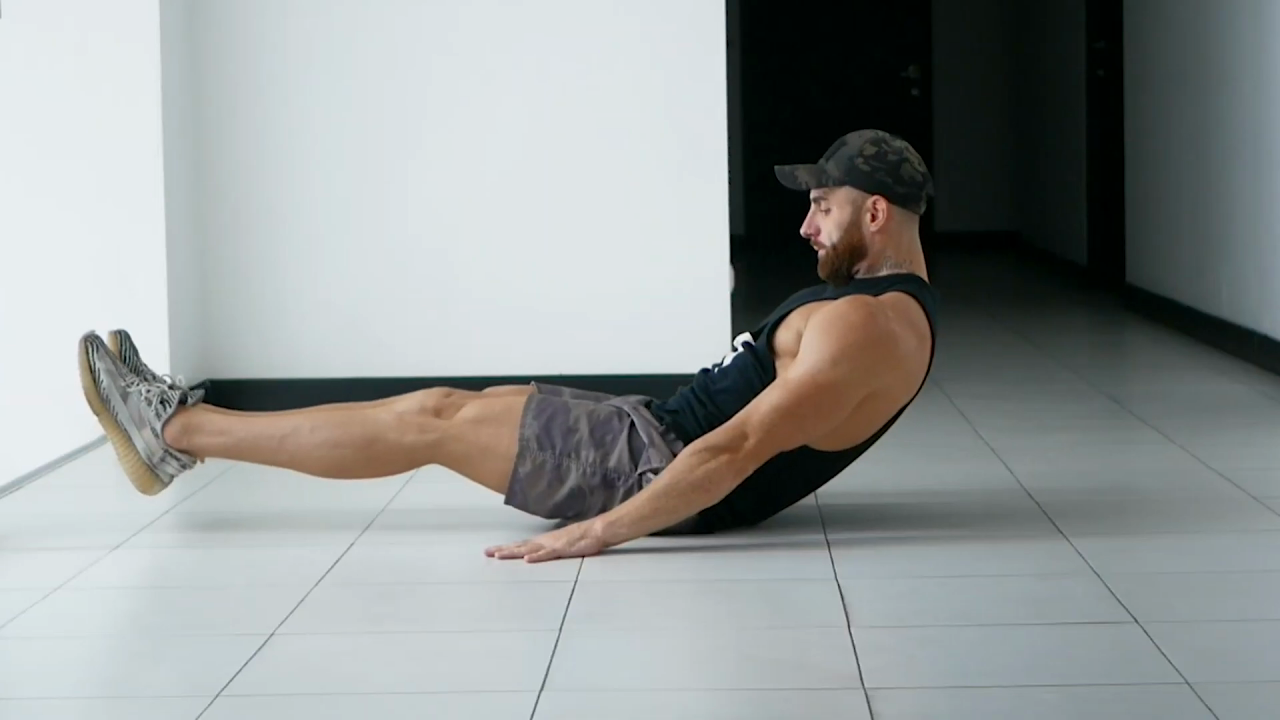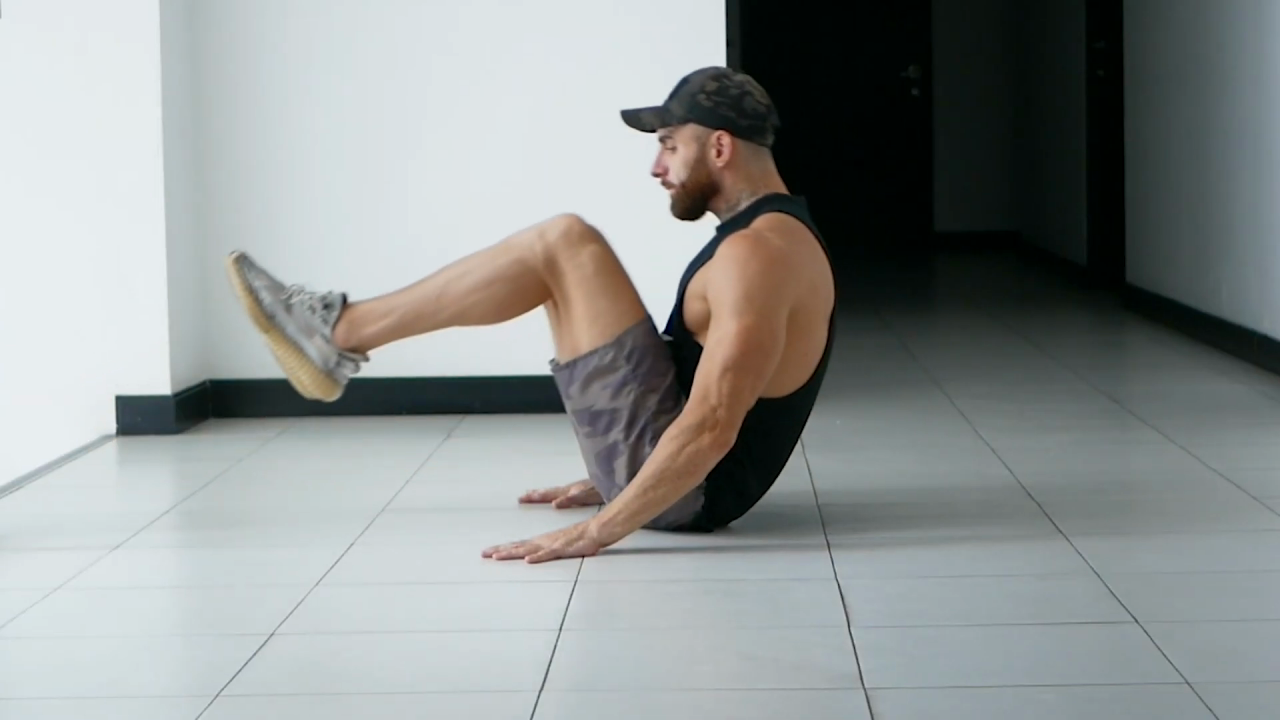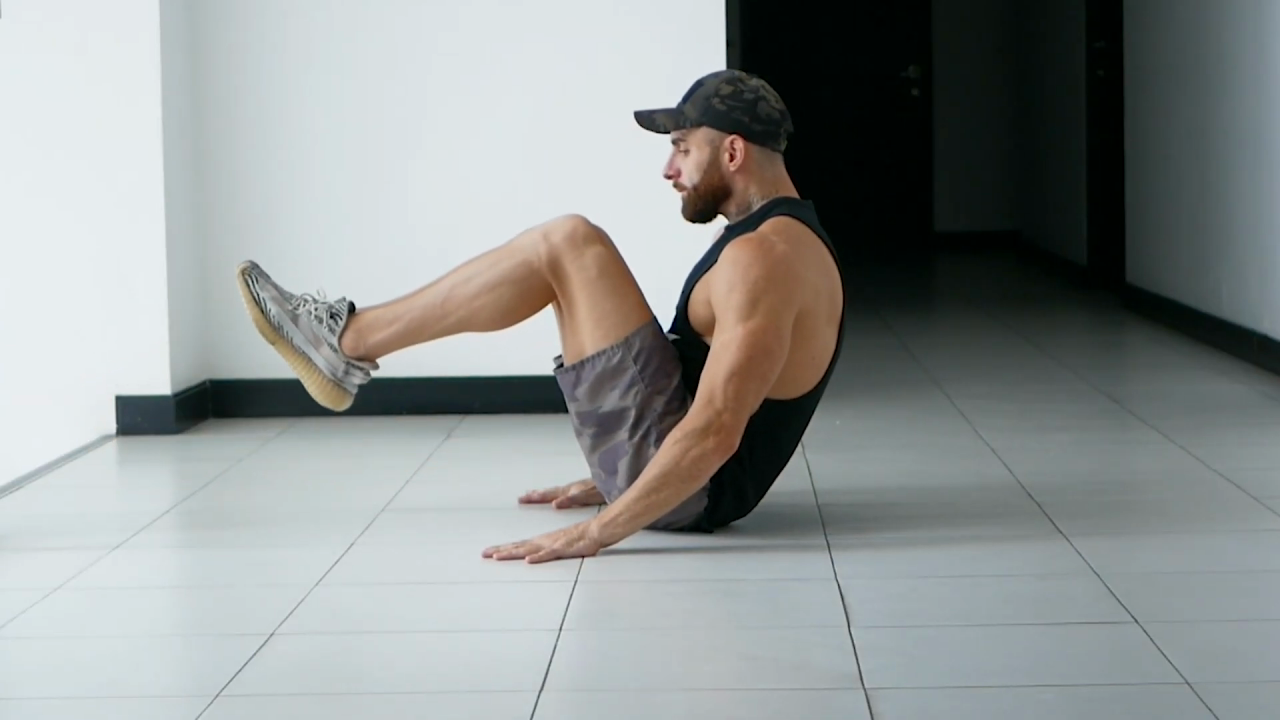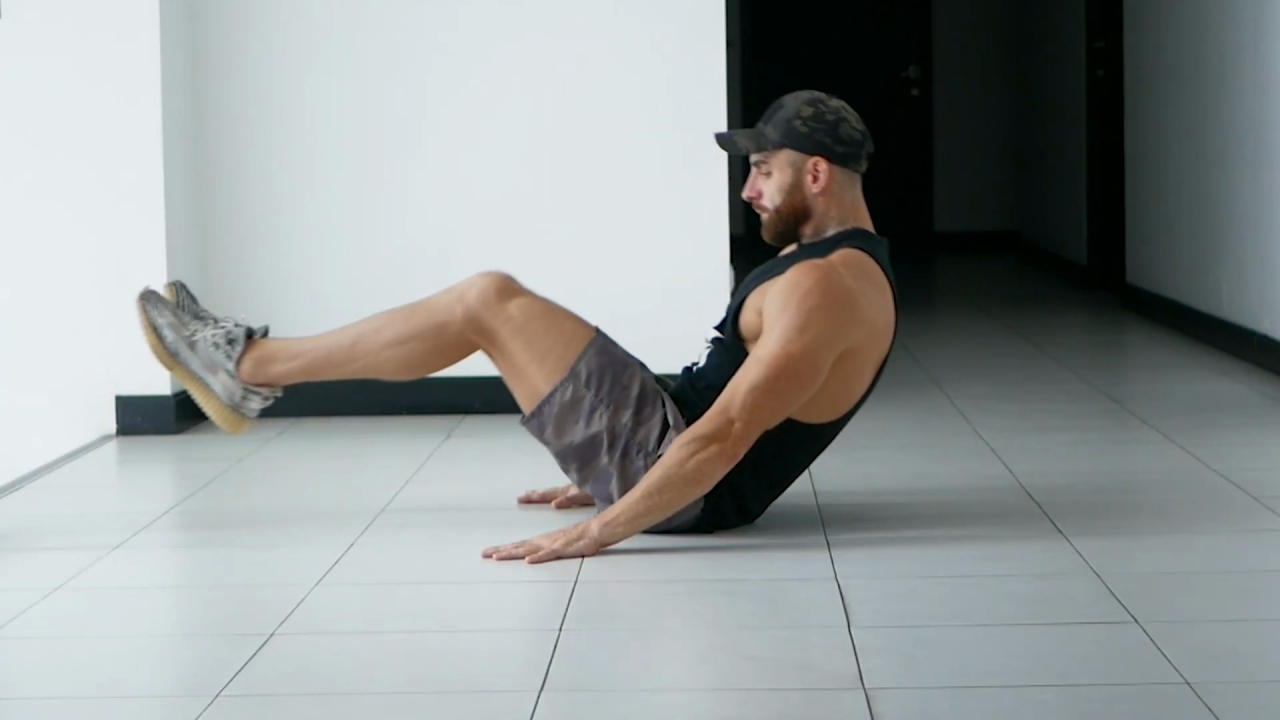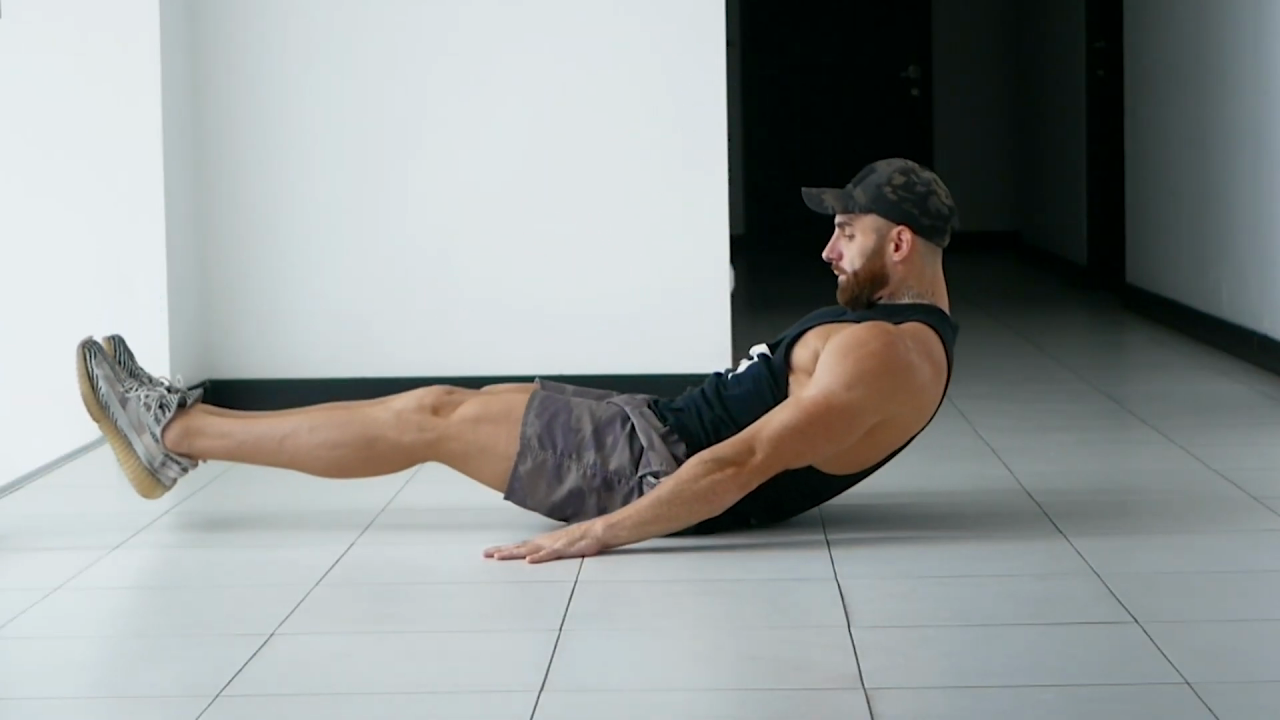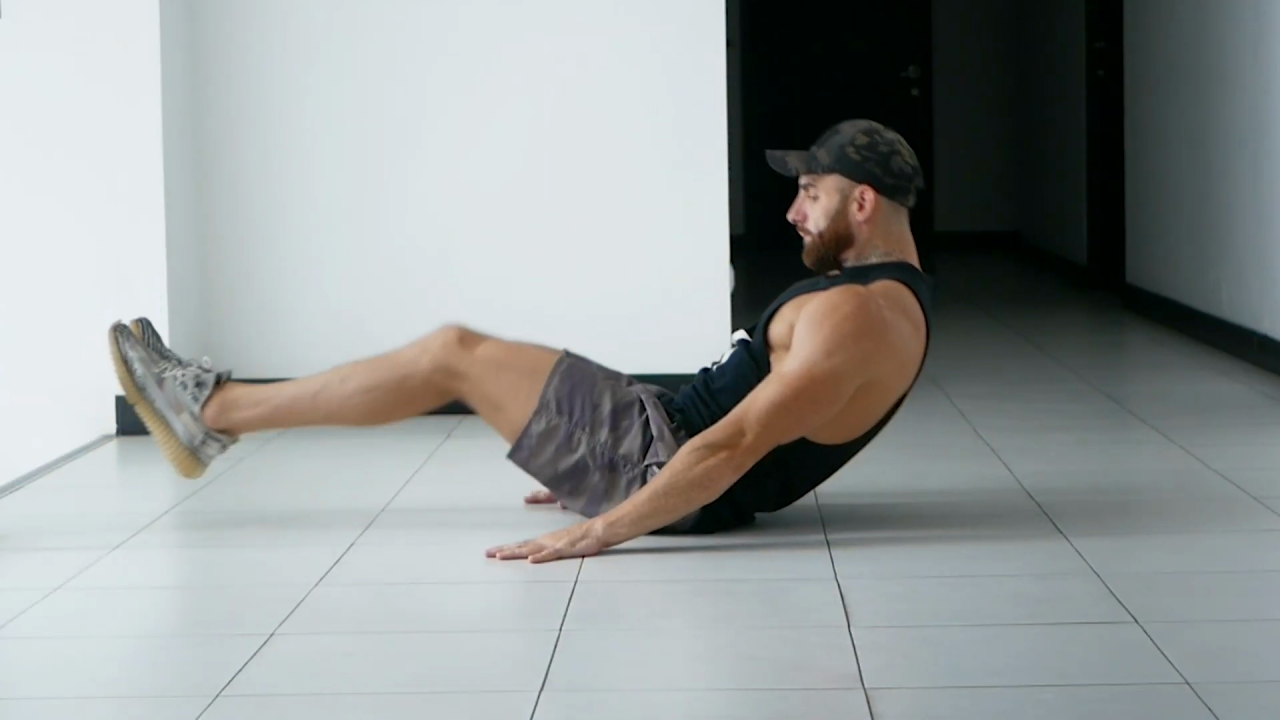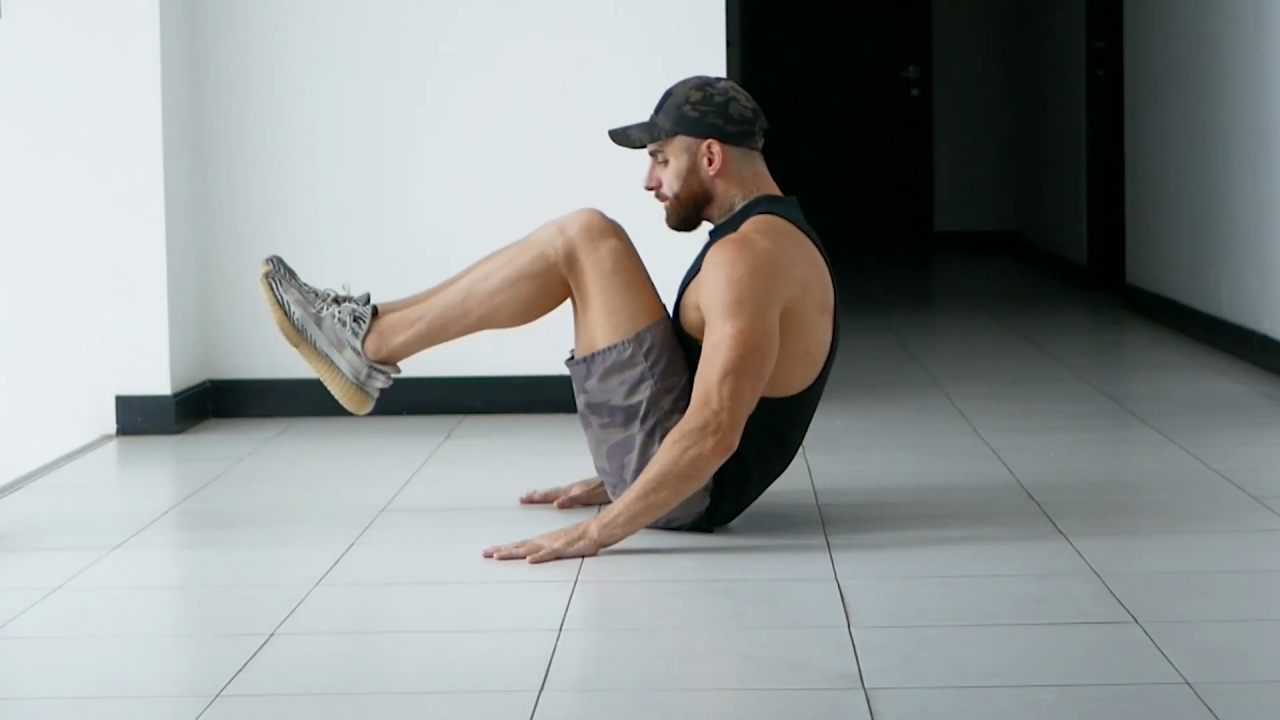
dt=0.4s
person 1, frame 1
left shoulder: (868, 327)
right shoulder: (880, 302)
left elbow: (738, 451)
left wrist: (598, 532)
right wrist: (607, 496)
left hip: (660, 467)
right hip: (664, 444)
left knee: (431, 423)
right knee: (444, 412)
left ankle: (177, 430)
right ankle: (184, 423)
person 1, frame 2
left shoulder: (758, 253)
right shoulder: (771, 230)
left elbow: (710, 429)
left wrist: (598, 532)
right wrist: (609, 480)
left hip: (686, 486)
right hip: (676, 470)
left knee: (565, 241)
right knee: (560, 253)
left ankle: (340, 333)
right ankle: (345, 330)
person 1, frame 3
left shoulder: (763, 258)
right shoulder: (784, 239)
left elbow: (715, 431)
left wrist: (598, 532)
right wrist: (610, 479)
left hip: (689, 488)
right hip: (679, 467)
left knee: (570, 242)
right knee: (567, 252)
left ankle: (347, 340)
right ankle: (353, 339)
person 1, frame 4
left shoulder: (826, 287)
right shoulder: (844, 268)
left elbow: (724, 439)
left wrist: (598, 530)
right wrist: (600, 470)
left hip: (675, 475)
right hip: (671, 447)
left knee: (489, 299)
right knee: (495, 307)
left ankle: (245, 368)
right ankle: (250, 361)
person 1, frame 5
left shoulder: (886, 356)
right shoulder: (905, 325)
left elbow: (743, 464)
left wrist: (597, 531)
right wrist: (597, 496)
left hip: (659, 461)
right hip: (660, 433)
left knee: (431, 415)
right knee: (444, 404)
left ankle: (172, 434)
right ankle: (181, 427)
person 1, frame 6
left shoulder: (860, 315)
right shoulder: (880, 289)
left elbow: (734, 449)
left wrist: (598, 533)
right wrist: (602, 485)
left hip: (664, 463)
right hip: (671, 447)
left knee: (454, 352)
right knee: (470, 356)
left ankle: (209, 410)
right ankle: (223, 407)
person 1, frame 7
left shoulder: (747, 253)
right shoulder: (772, 234)
left elbow: (713, 432)
left wrist: (599, 532)
right wrist: (620, 478)
left hip: (692, 485)
right hip: (683, 469)
left knee: (586, 235)
right knee: (581, 249)
left ankle: (367, 341)
right ankle: (372, 337)
